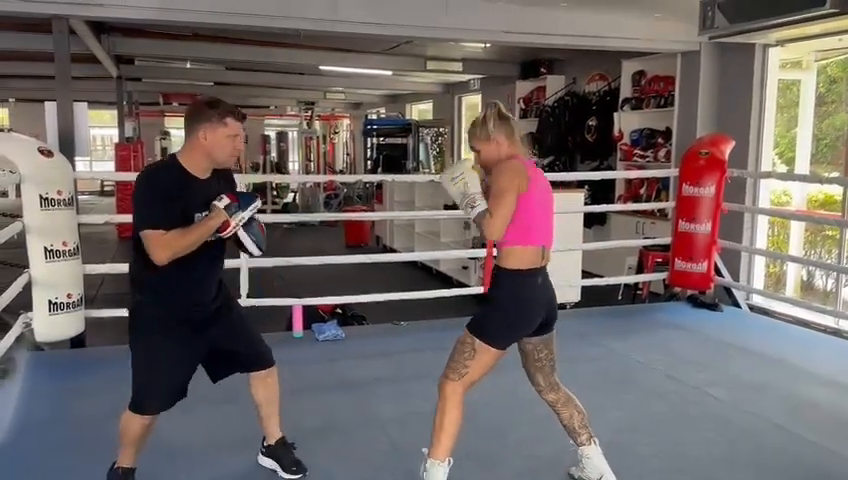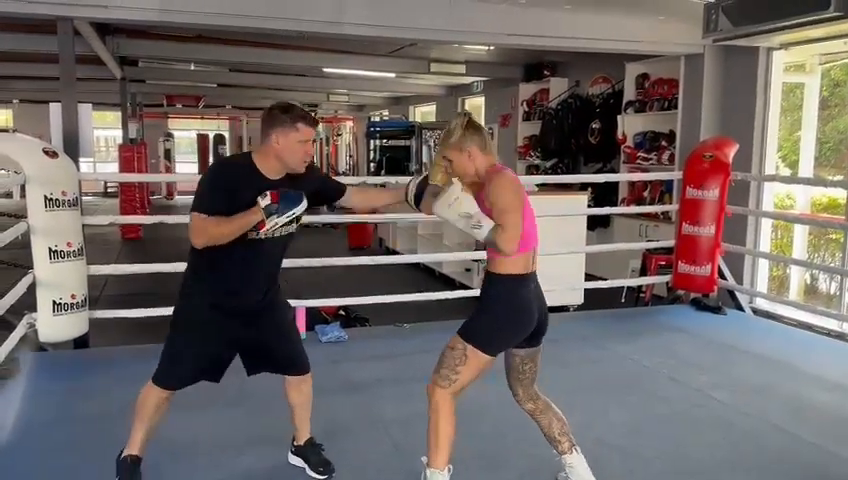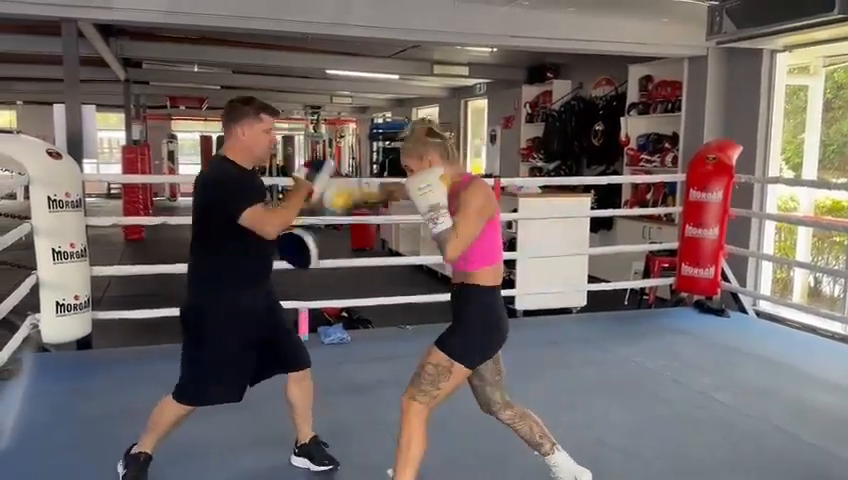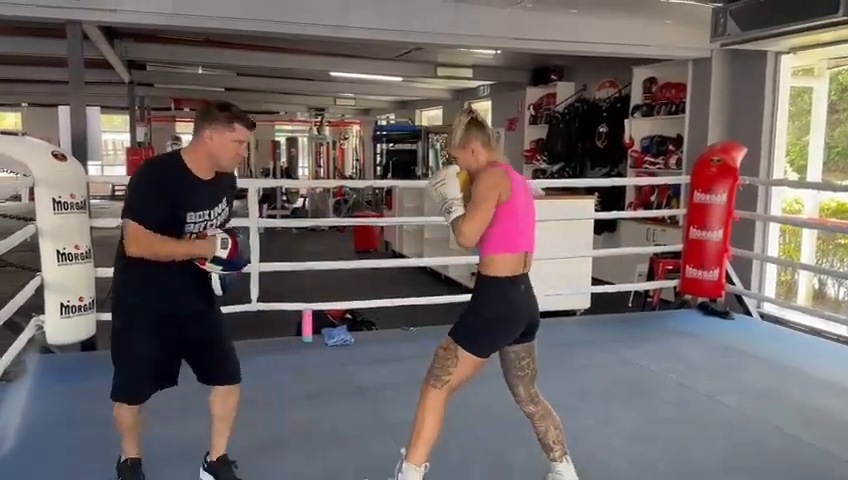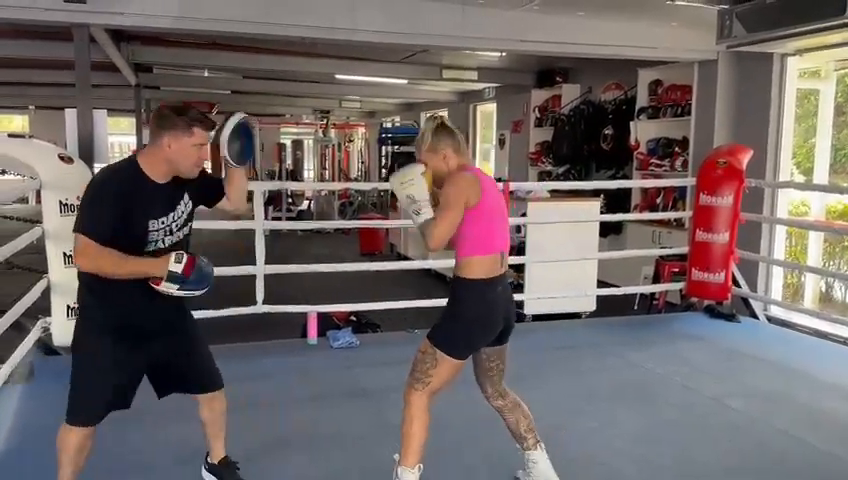
dt=0.5s
person 1, frame 1
left shoulder: (223, 177)
right shoulder: (156, 180)
right elbow: (161, 251)
left wrist: (243, 228)
right wrist: (217, 217)
left hip: (213, 301)
right hip: (160, 313)
left knee: (263, 364)
right knee: (146, 405)
left ankle: (274, 445)
person 1, frame 2
left shoulder: (304, 178)
right shoulder: (225, 174)
left elbow: (353, 196)
right elbow: (200, 235)
left wrist: (406, 192)
right wrist: (259, 213)
left hip: (262, 299)
right hip: (209, 301)
left knee: (299, 369)
right knee: (168, 379)
left ankle: (302, 445)
person 1, frame 3
left shoulder: (243, 174)
right shoulder: (222, 178)
right elbow: (269, 225)
right wrist: (303, 186)
left hip: (256, 299)
right hip: (217, 307)
left knee: (299, 366)
right knee: (192, 394)
left ankle: (305, 444)
person 1, frame 4
left shoulder: (225, 179)
right shoulder: (156, 175)
right elbow: (136, 243)
right wrist: (204, 247)
left hip: (197, 301)
right hip: (143, 306)
left knee: (227, 379)
right knee: (131, 394)
person 1, frame 5
left shoulder: (188, 178)
right shoulder: (112, 185)
left elbow: (235, 202)
right elbow: (86, 257)
left wrist: (237, 161)
right wrist: (160, 265)
left hip: (169, 315)
right hip: (109, 324)
left knee: (211, 388)
right knee: (83, 416)
person 2, frame 1
left shoulder: (507, 169)
right shoulder: (537, 175)
left elbow: (494, 232)
left wrist: (471, 197)
right wrist: (476, 195)
left hip: (512, 294)
right hip: (541, 291)
left knee: (452, 384)
right knee: (547, 385)
person 2, frame 2
left shoulder: (499, 182)
right shoulder: (482, 186)
left elbow: (510, 243)
right elbow: (429, 204)
left wrist: (468, 217)
right wrist: (435, 186)
left hip: (502, 300)
right hip: (529, 299)
left knee: (441, 392)
right knee: (526, 393)
person 2, frame 3
left shoulder: (473, 192)
right shoulder: (453, 189)
left elbow: (452, 253)
right elbow: (408, 190)
left wrist: (432, 208)
left hip: (478, 317)
right hip: (478, 310)
left knee: (414, 404)
right knee: (496, 405)
person 2, frame 4
left shoulder: (491, 178)
right shoulder: (518, 181)
left elbow: (467, 236)
left wrist: (451, 200)
right wrist: (465, 199)
left hip: (494, 302)
right hip: (523, 299)
left knee: (434, 391)
right knee: (527, 396)
person 2, frame 5
left shoulder: (459, 182)
right shoulder: (484, 181)
left elbow: (435, 241)
left wrist: (417, 200)
right wrist: (427, 198)
left hip: (472, 302)
right hip: (500, 299)
left knee: (417, 393)
right knee: (494, 389)
